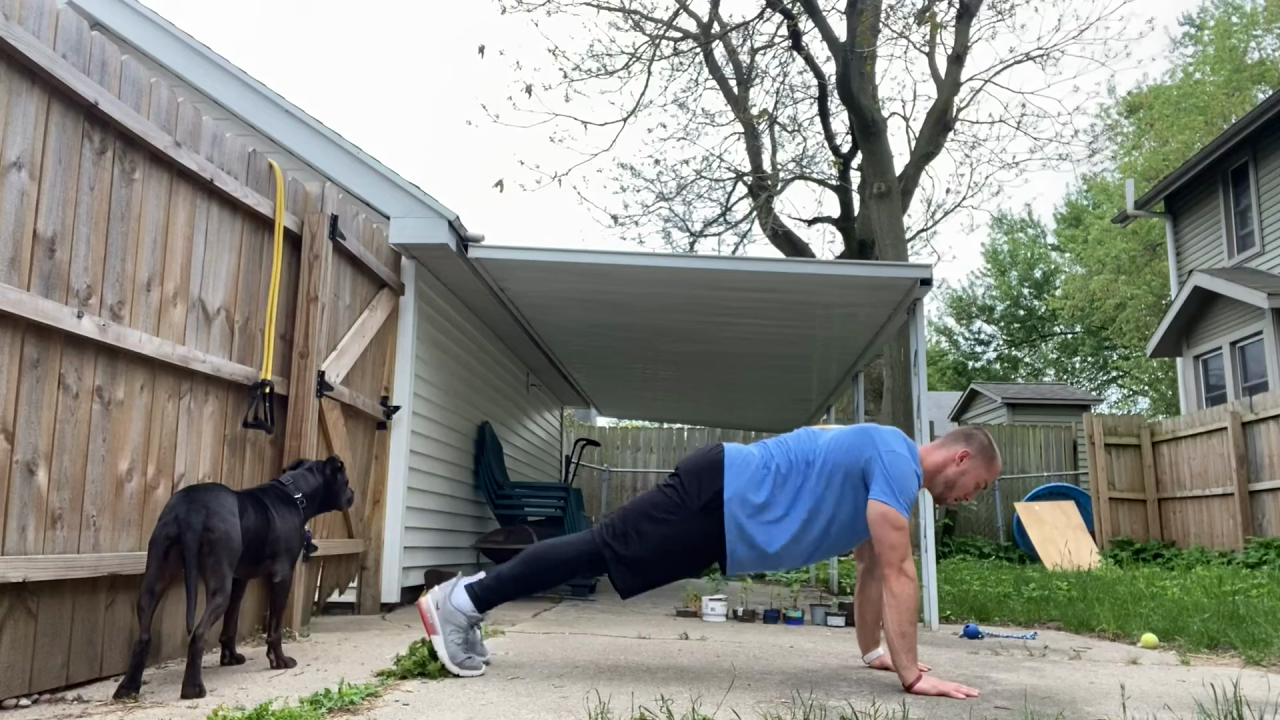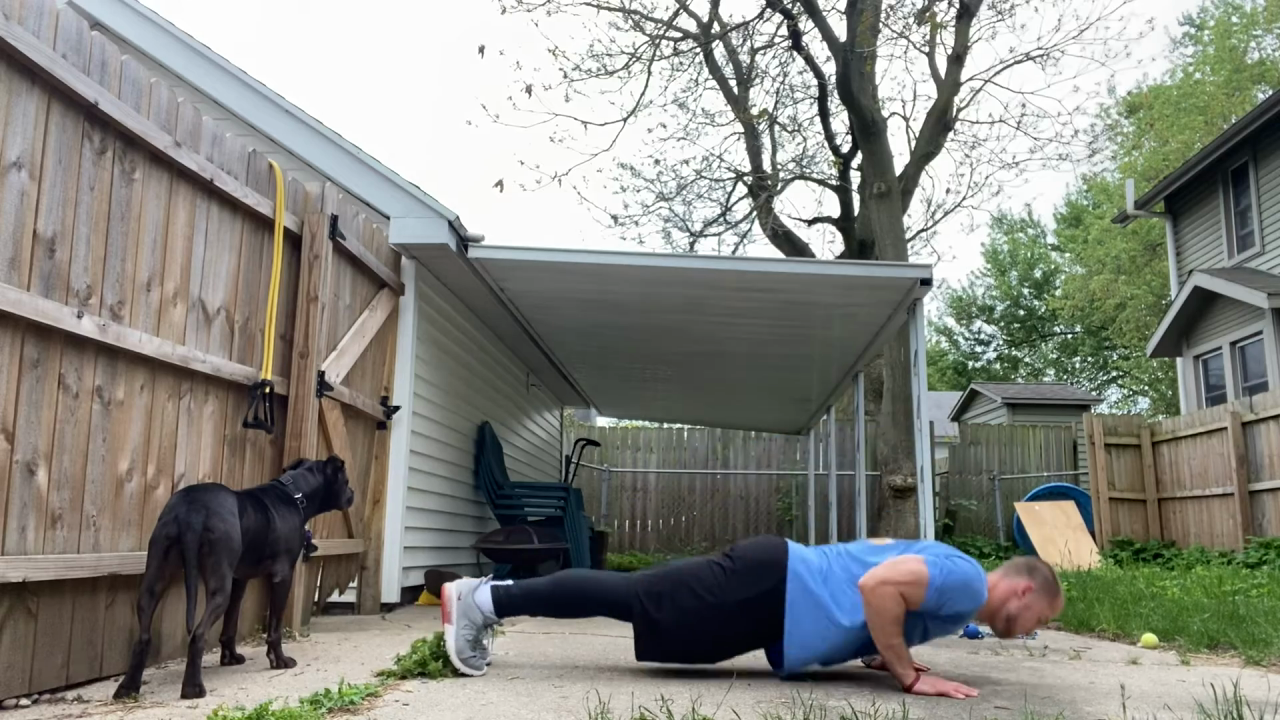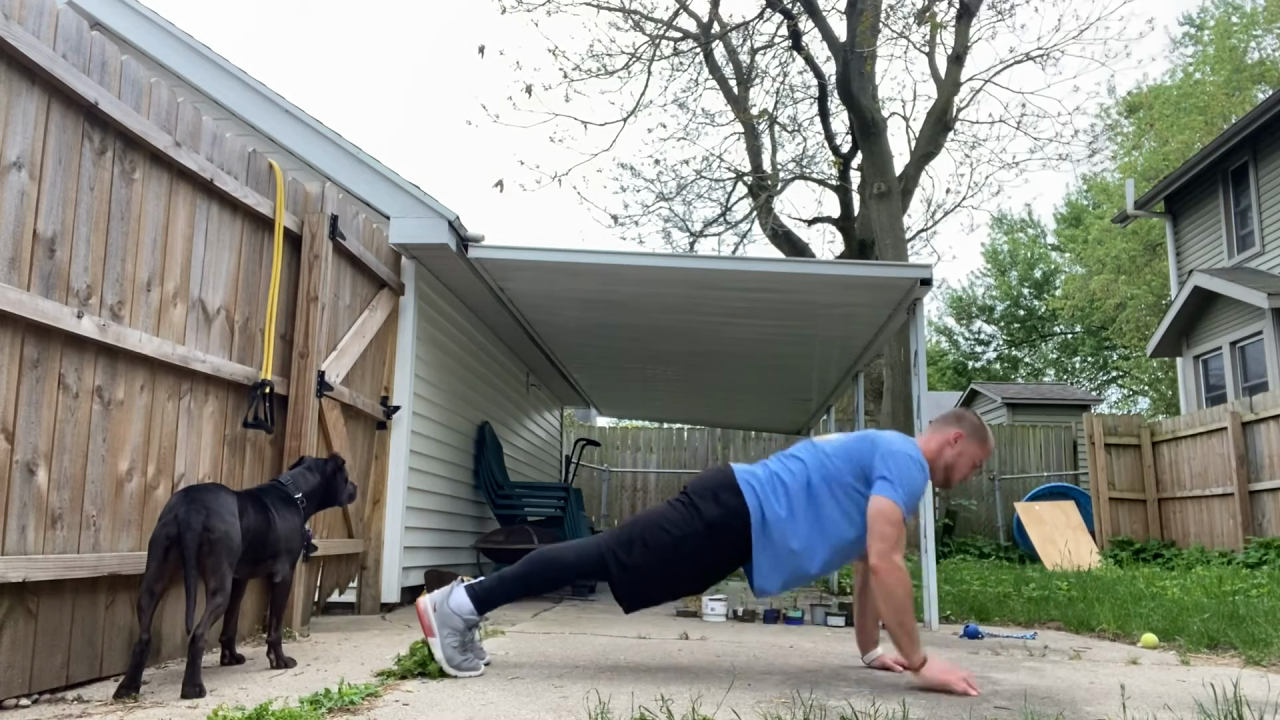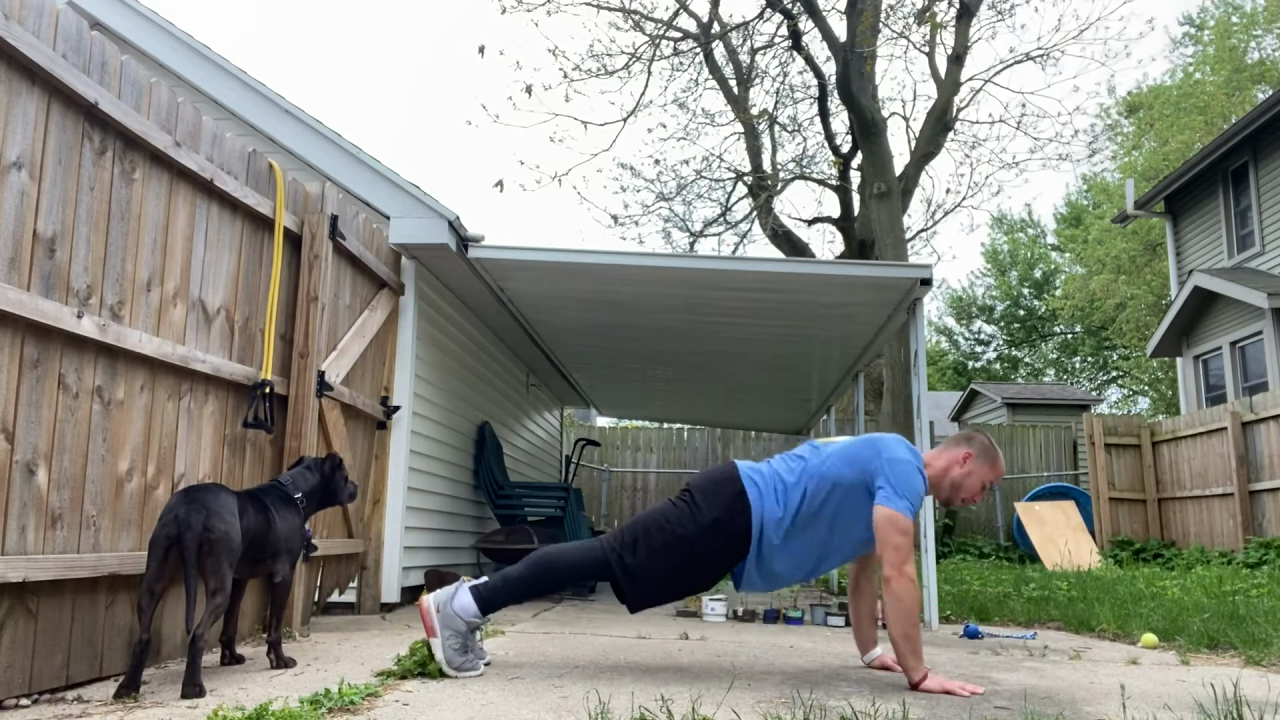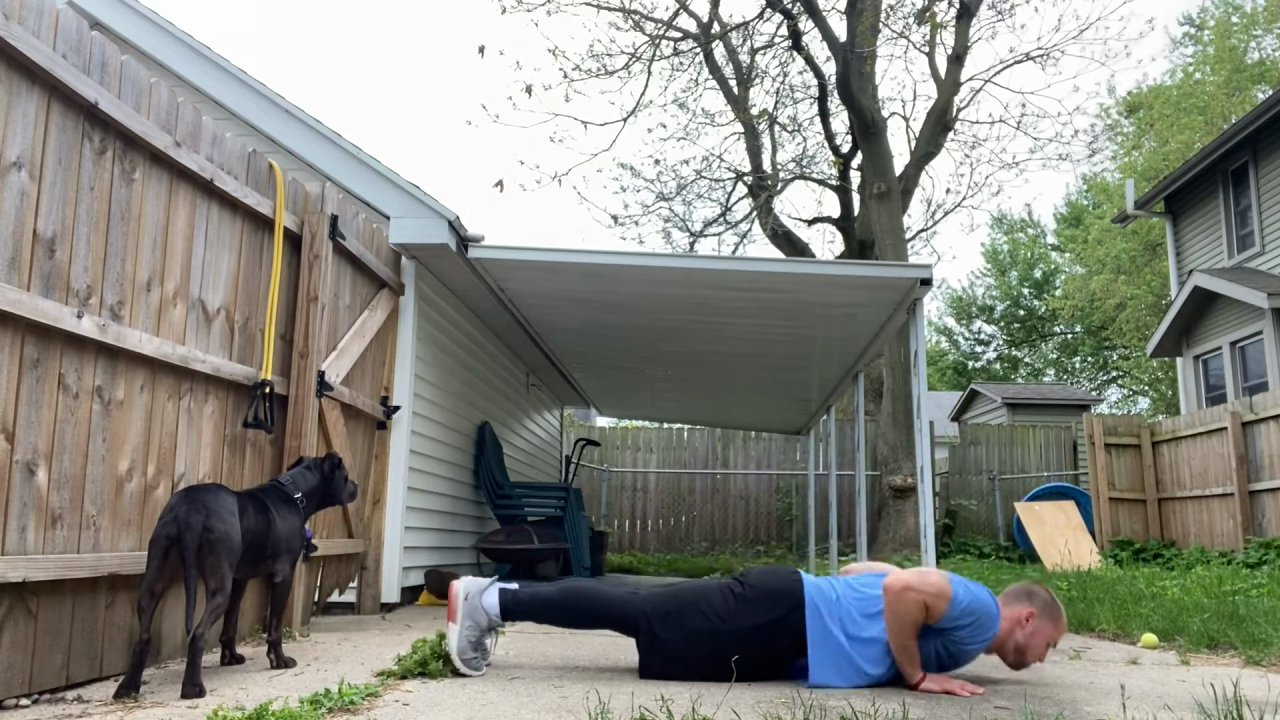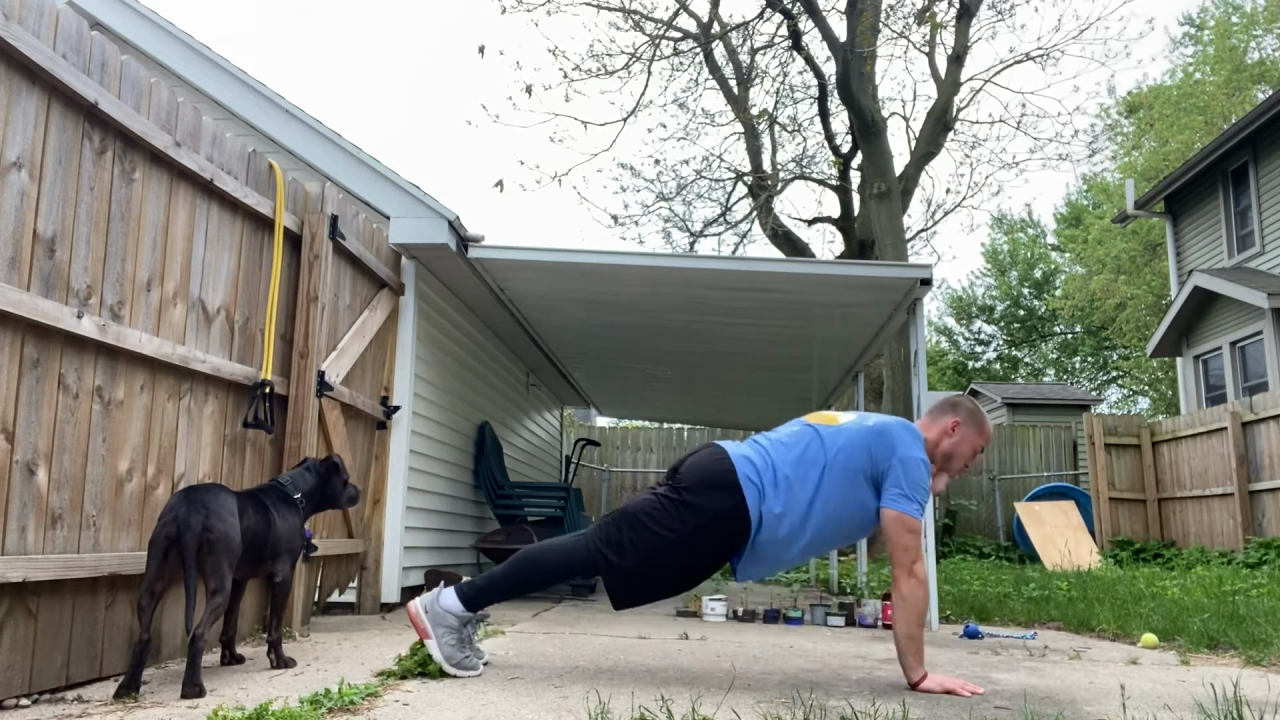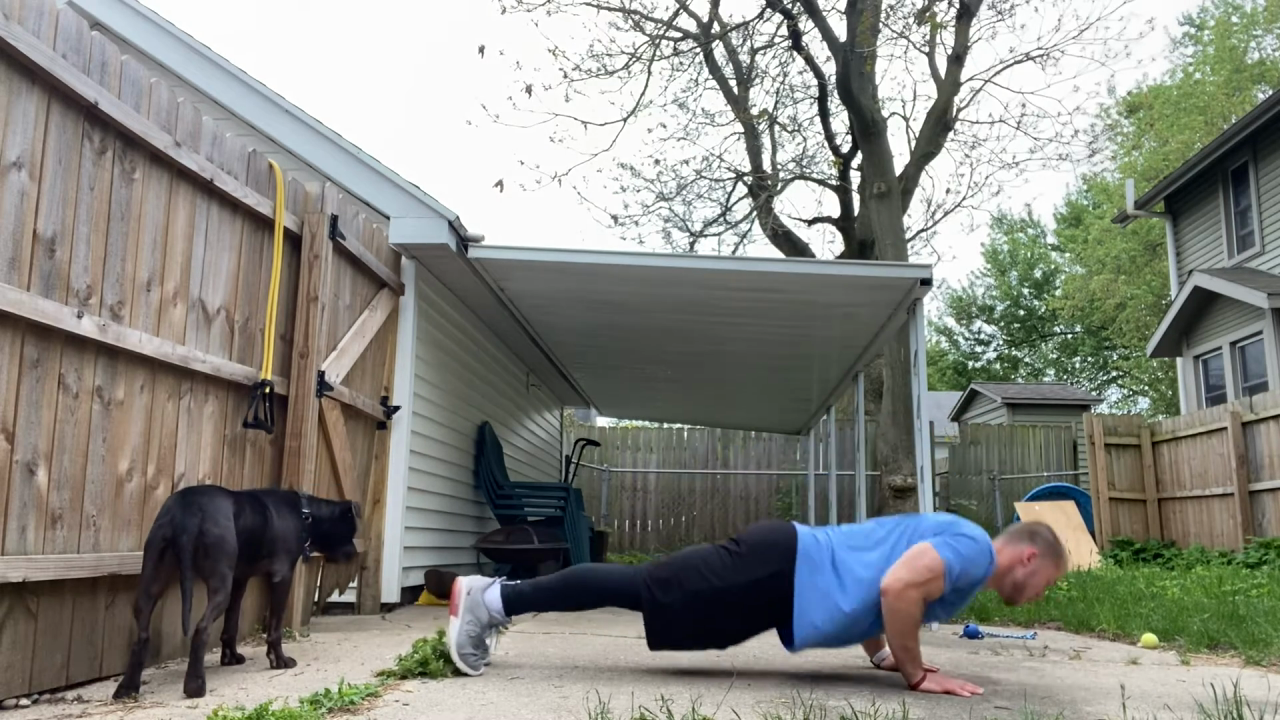
dt=0.7s
person 1, frame 1
left shoulder: (885, 462)
right shoulder: (898, 460)
left elbow: (871, 566)
right elbow: (898, 572)
left wrist: (872, 650)
right wrist: (911, 674)
left hip: (726, 502)
right hip: (719, 497)
left knee: (600, 546)
right knee: (600, 548)
left ankle: (474, 590)
right ankle: (461, 601)
person 1, frame 2
left shoulder: (951, 573)
right shoulder: (966, 586)
right elbow: (877, 585)
left wrist: (873, 649)
right wrist: (908, 672)
left hip: (783, 583)
right hip: (774, 591)
left knee: (631, 592)
right knee: (630, 596)
left ankle: (490, 595)
right ankle: (481, 598)
person 1, frame 3
left shoulder: (886, 455)
right shoulder: (906, 463)
left elbow: (862, 562)
right elbow: (884, 564)
left wrist: (873, 650)
right wrist: (917, 660)
left hip: (739, 512)
right hip: (734, 513)
left knee: (600, 556)
right knee: (607, 558)
left ankle: (463, 602)
right ankle: (460, 604)
person 1, frame 4
left shoulder: (890, 469)
right shoulder: (906, 468)
left elbow: (866, 568)
right elbow: (897, 575)
left wrist: (870, 650)
right wrist: (918, 672)
left hip: (738, 517)
right hip: (733, 511)
left knee: (603, 559)
right knee: (608, 559)
left ankle: (468, 601)
right ankle: (462, 603)
person 1, frame 5
left shoulder: (958, 603)
right shoulder: (980, 612)
left elbow: (858, 570)
right elbow: (900, 588)
left wrist: (887, 658)
right wrist: (914, 672)
left hip: (794, 603)
right hip: (786, 619)
left knee: (638, 607)
right knee: (638, 614)
left ankle: (496, 593)
right ankle: (490, 598)
person 1, frame 6
left shoulder: (878, 434)
right shoulder: (908, 452)
left elbow: (824, 498)
right elbow: (908, 573)
left wrist: (914, 492)
right wrist: (918, 673)
left hip: (720, 478)
right hip: (727, 499)
left knee: (594, 550)
right knee: (599, 553)
left ankle: (456, 605)
right ankle: (450, 604)
person 1, frame 7
left shoulder: (954, 538)
right shoulder: (975, 549)
right elbow: (897, 589)
left wrist: (883, 653)
right wrist: (917, 673)
left hip: (789, 565)
right hip: (782, 572)
left knee: (639, 585)
right knee: (642, 589)
left ankle: (495, 593)
right ankle: (491, 598)
